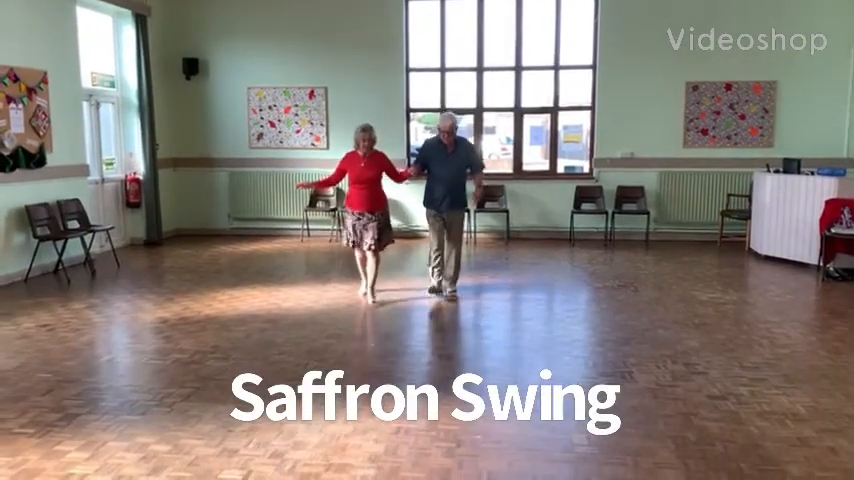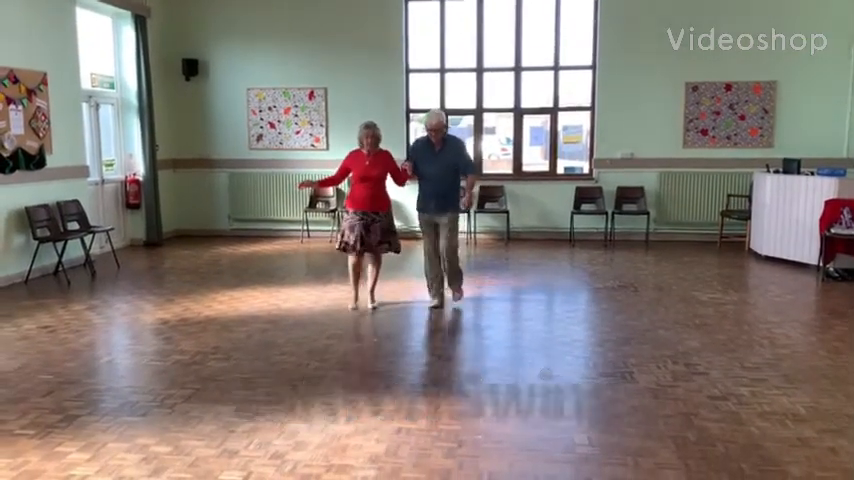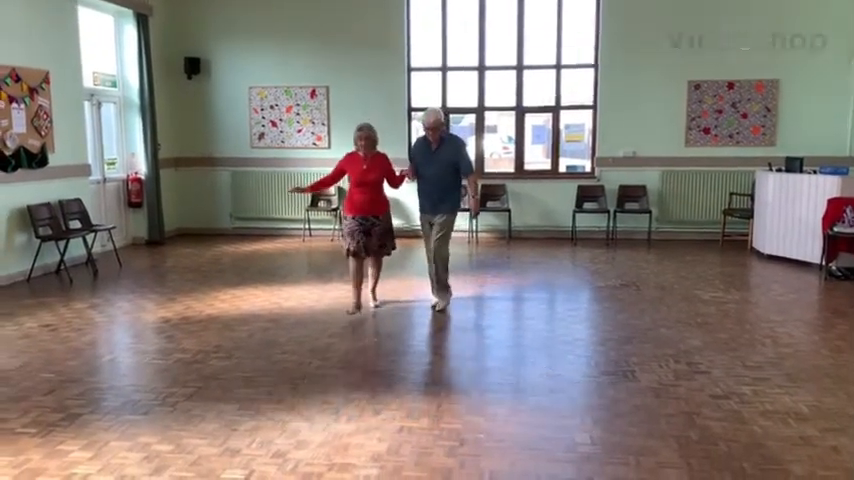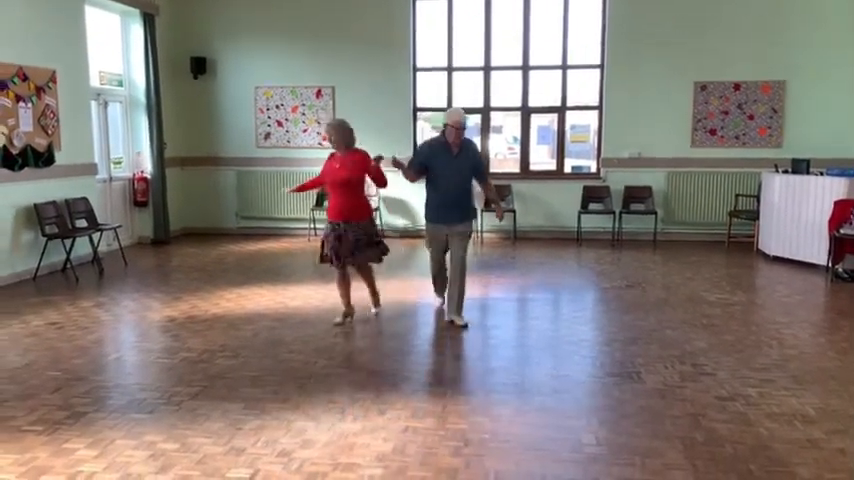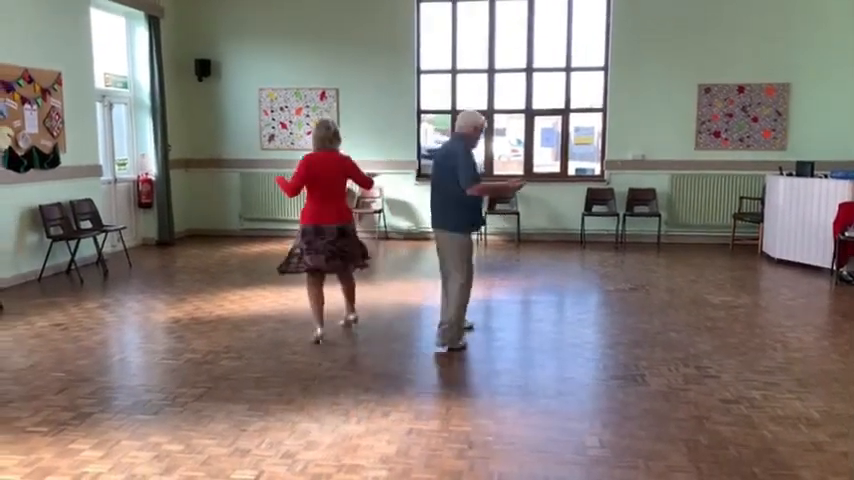
dt=0.5s
person 1, frame 1
left shoulder: (466, 147)
right shoulder: (429, 146)
left elbow: (477, 170)
right elbow: (419, 168)
left wrist: (478, 186)
right wrist: (415, 170)
left hip: (456, 204)
right hip: (434, 204)
left knee: (454, 244)
right knee: (436, 243)
left ankle: (450, 283)
right ankle: (436, 282)
person 1, frame 2
left shoulder: (456, 145)
right shoulder: (418, 146)
left elbow: (469, 172)
right elbow: (412, 173)
left wrist: (468, 193)
right wrist: (408, 169)
left hip: (448, 208)
right hip: (425, 208)
left knee: (447, 248)
right knee: (430, 252)
left ankle: (456, 285)
right ankle: (436, 295)
person 1, frame 3
left shoulder: (455, 144)
right shoulder: (419, 145)
left elbow: (468, 173)
left wrist: (473, 196)
right wrist: (410, 173)
left hip: (446, 208)
right hip: (426, 208)
left knee: (437, 249)
right knee: (431, 252)
left ankle: (443, 292)
right ankle: (438, 293)
person 1, frame 4
left shoulder: (471, 148)
right shoulder: (429, 148)
left elbow: (483, 179)
right elbow: (413, 176)
left wrist: (496, 202)
right wrist: (402, 167)
left hip: (463, 217)
right hip: (436, 217)
left knee: (458, 264)
right knee: (436, 257)
left ankle: (455, 312)
right ankle: (439, 292)
person 1, frame 5
left shoulder: (447, 149)
right shoulder: (460, 151)
right elbow: (473, 188)
right wrist: (505, 187)
left hip: (446, 221)
right hip: (454, 225)
left knee: (454, 274)
right knee: (459, 277)
left ankle: (456, 319)
right ankle: (448, 338)
person 2, frame 1
left shoulder: (380, 157)
right shoulder: (349, 158)
left elbow: (397, 177)
right elbow: (334, 179)
left wrist: (409, 172)
right wrist: (312, 185)
left hip: (376, 210)
right hip: (355, 210)
left knee: (373, 249)
right knee: (359, 247)
left ankle: (371, 289)
right ankle: (364, 281)
person 2, frame 2
left shoulder: (385, 156)
right shoulder: (353, 156)
left elbow: (400, 181)
right elbow: (337, 178)
left wrist: (406, 170)
right wrist: (316, 183)
left hip: (380, 211)
right hip: (356, 210)
left knee: (375, 253)
right knee: (354, 253)
left ankle: (371, 293)
right ankle: (355, 295)
person 2, frame 3
left shoulder: (382, 159)
right shoulder: (349, 159)
left elbow: (394, 183)
right elbow: (330, 179)
left wrist: (403, 175)
right wrist: (308, 188)
left hip: (378, 214)
right hip: (355, 214)
left knee: (376, 255)
right knee: (356, 256)
left ankle: (372, 292)
right ankle: (356, 300)
person 2, frame 4
left shoulder: (359, 156)
right shoulder: (331, 158)
left elbow: (382, 183)
right elbow: (321, 180)
left wrist: (376, 167)
right wrist: (298, 188)
left hip: (356, 219)
right hip: (335, 220)
left knee: (359, 263)
right knee: (339, 266)
left ankle: (374, 294)
right ankle: (347, 309)
person 2, frame 5
left shoulder: (309, 160)
right shoulder: (345, 161)
left elbow: (292, 191)
right elbow: (367, 185)
left wrist: (280, 179)
right wrist: (370, 177)
left hip: (314, 225)
right hip: (342, 223)
left knee: (313, 277)
right knee: (344, 269)
left ankle: (319, 327)
right ankle: (351, 312)
